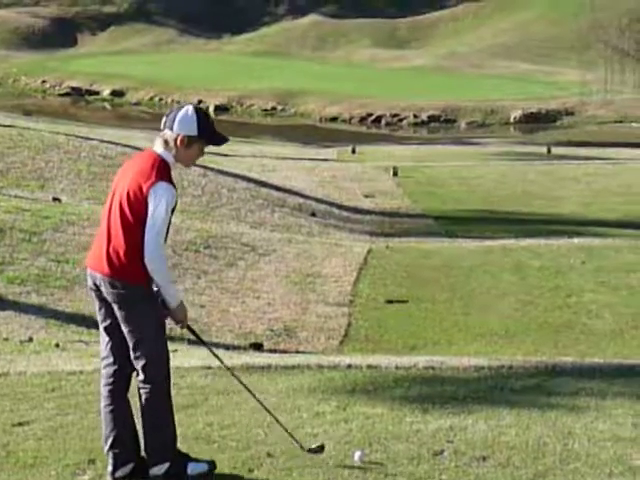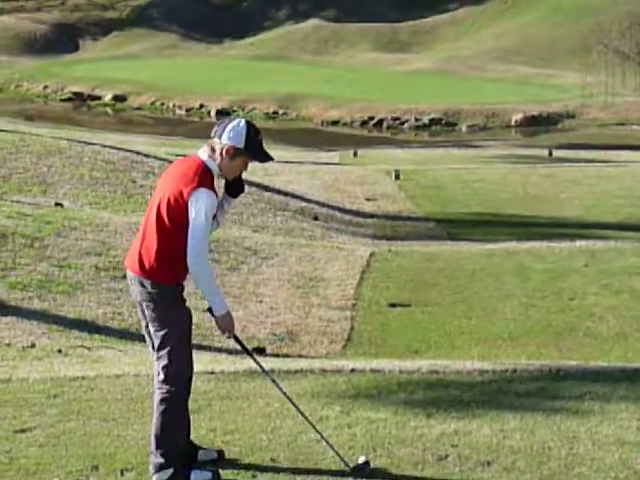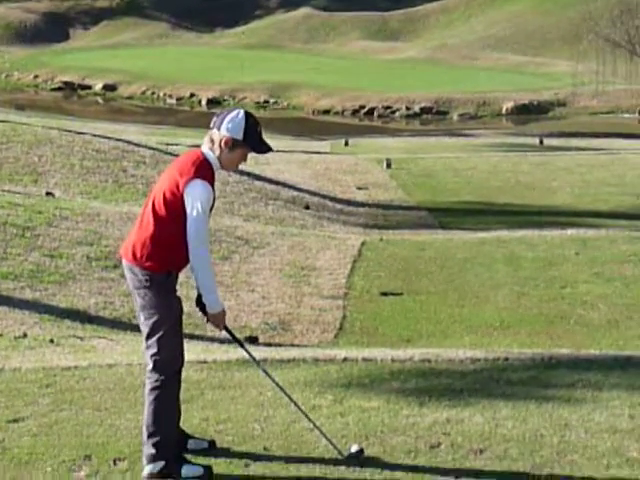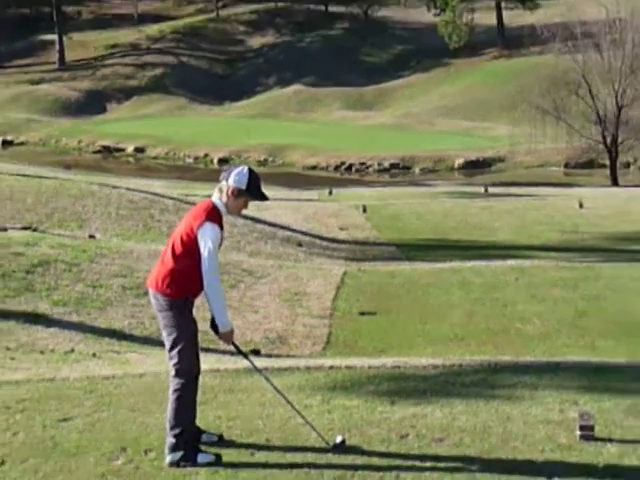
dt=1s
person 1, frame 1
left shoulder: (136, 162)
right shoulder: (162, 184)
right elbow: (152, 254)
left wrist: (158, 294)
right wrist: (173, 300)
left hip: (98, 272)
right hip: (127, 281)
left knee: (115, 371)
right knee: (153, 374)
person 1, frame 2
left shoulder: (183, 166)
right shoulder: (201, 188)
left elbow: (205, 225)
right elbow: (197, 258)
left wrist: (229, 197)
right wrist: (220, 309)
left hip: (142, 273)
right hip: (159, 283)
left knee: (171, 368)
right knee: (174, 373)
left ankle: (178, 446)
person 1, frame 3
left shoulder: (192, 163)
right shoulder: (199, 180)
left elbow: (191, 241)
right elbow: (198, 248)
left wrist: (206, 295)
right wrist: (214, 304)
left hip: (147, 264)
right hip: (151, 271)
left knee: (168, 358)
right knee: (165, 362)
left ankle: (169, 436)
person 1, frame 4
left shoulder: (206, 211)
right shoulder: (210, 223)
left elbow: (203, 272)
right elbow: (210, 278)
left wrist: (217, 317)
right wrist: (224, 323)
left hip: (172, 293)
right hip: (172, 296)
left knee: (189, 367)
right knee: (184, 370)
left ankle: (187, 429)
